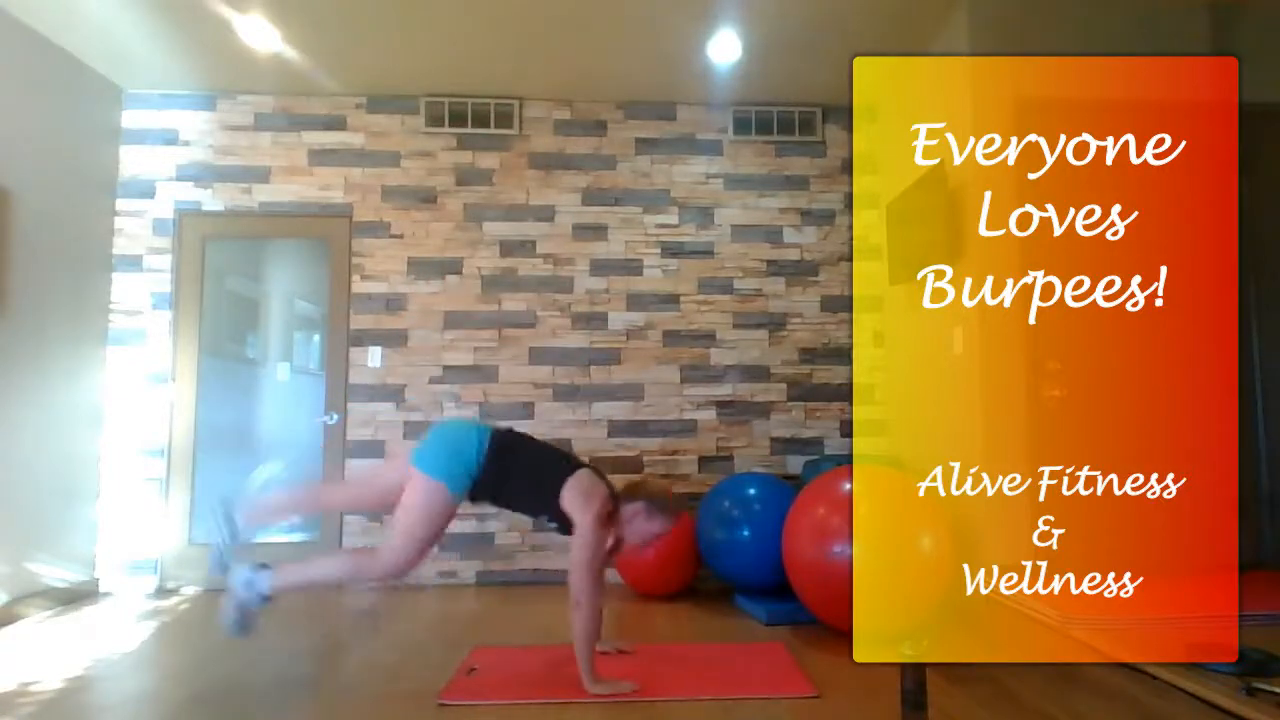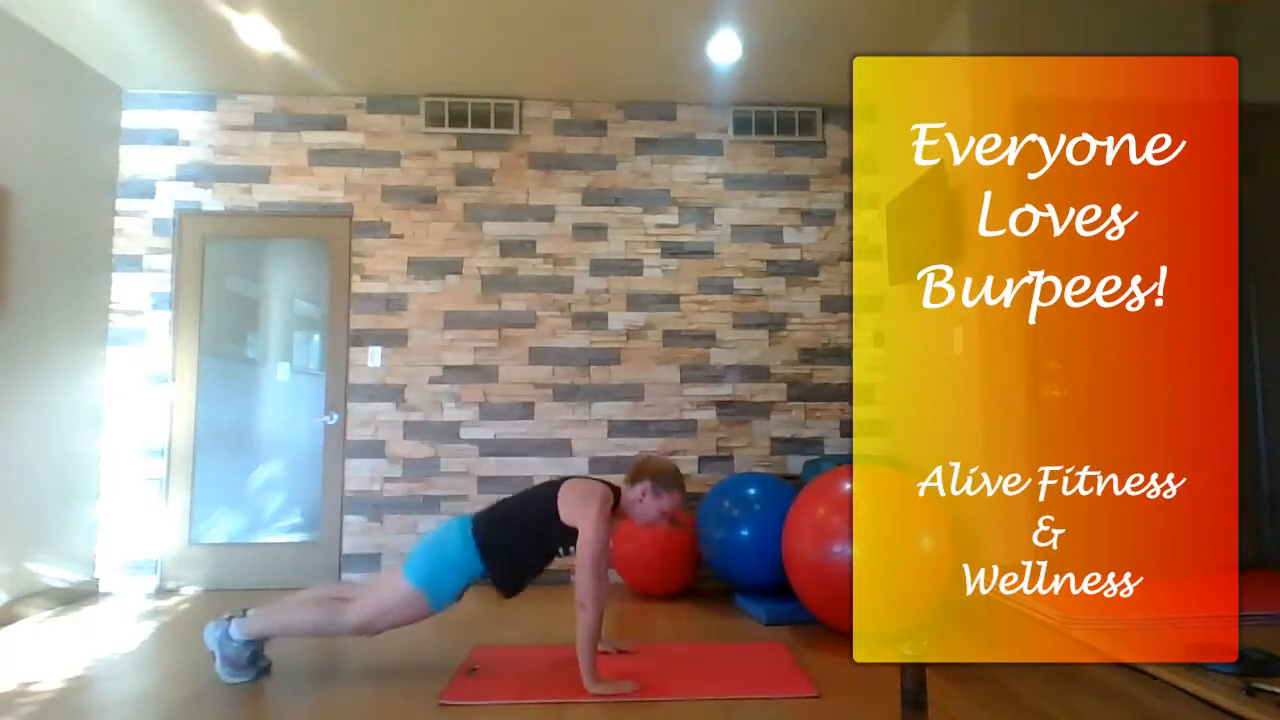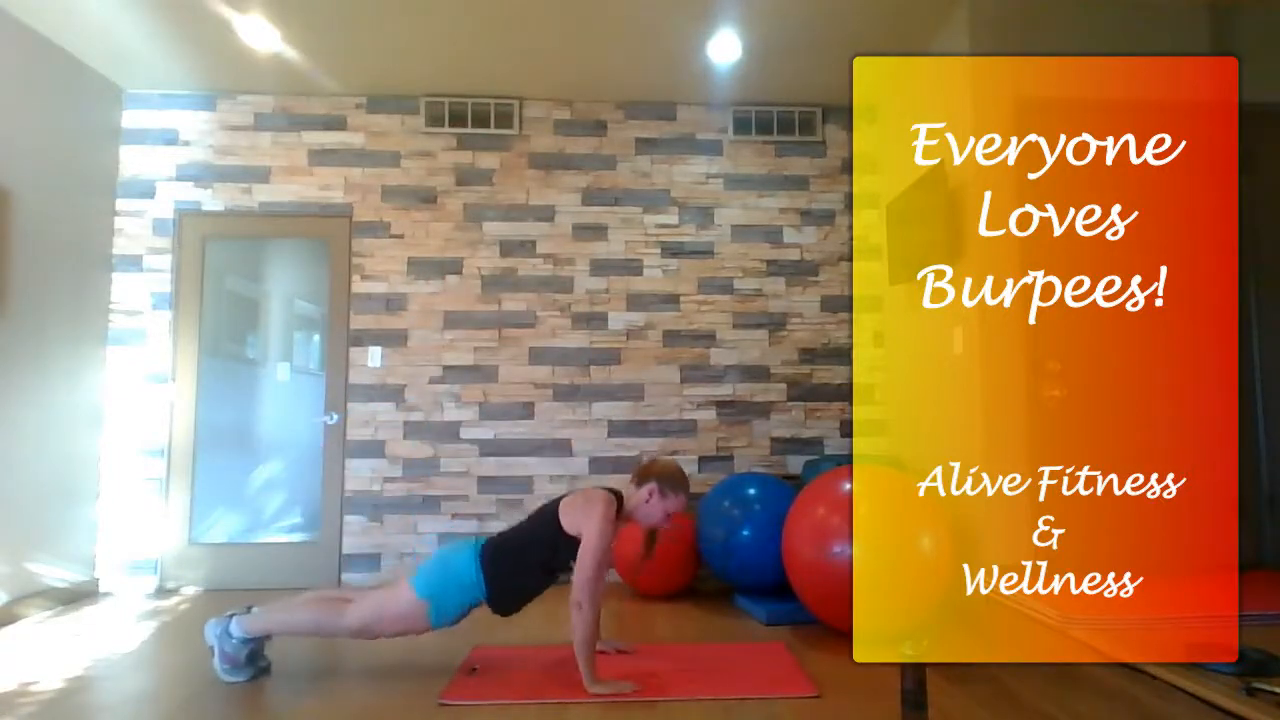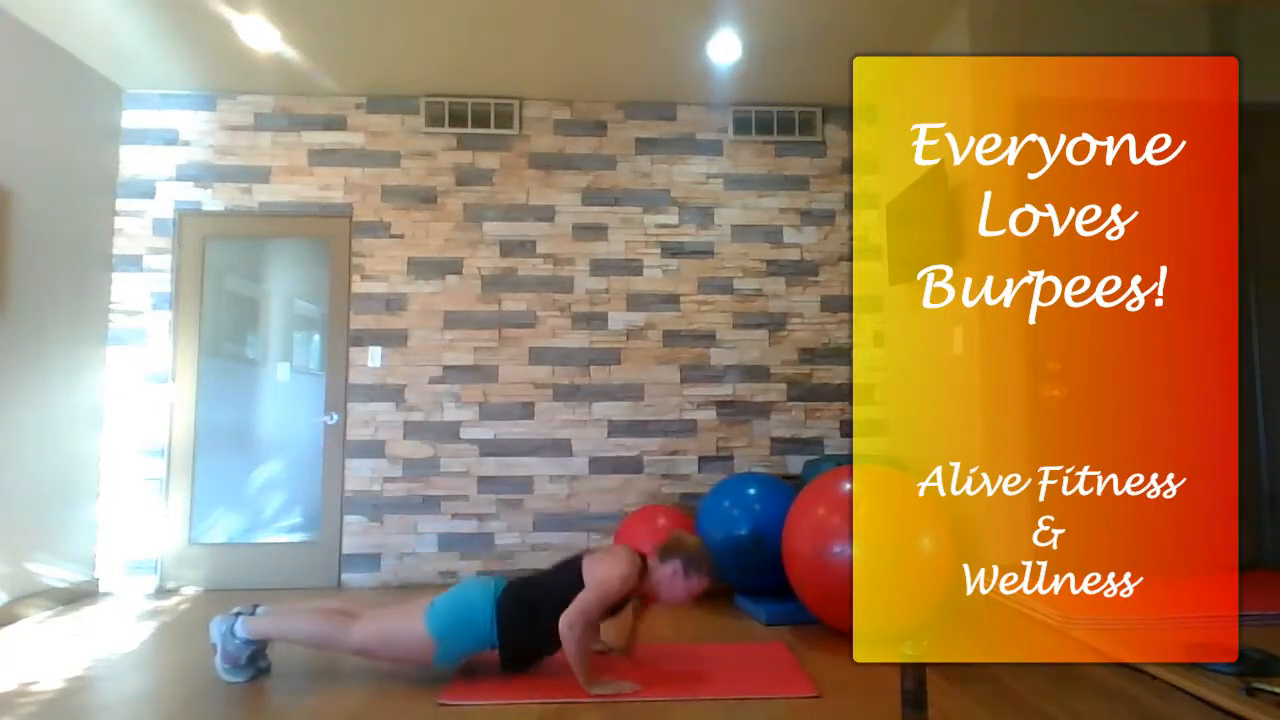
dt=0.3s
person 1, frame 1
left shoulder: (608, 507)
right shoulder: (593, 509)
left elbow: (590, 574)
right elbow: (582, 597)
left wrist: (596, 639)
right wrist: (591, 678)
left hip: (459, 444)
right hip: (461, 452)
left knee: (344, 496)
right knee: (392, 561)
left ankle: (239, 521)
right ankle: (259, 583)
person 1, frame 2
left shoulder: (601, 501)
right shoulder: (598, 506)
left elbow: (590, 581)
right elbow: (587, 596)
left wrist: (595, 641)
right wrist: (591, 679)
left hip: (464, 547)
right hip: (460, 554)
left knee: (360, 596)
right knee: (357, 619)
left ankle: (247, 622)
right ankle: (235, 632)
person 1, frame 3
left shoulder: (605, 508)
right shoulder: (602, 513)
left elbow: (587, 586)
right elbow: (583, 599)
left wrist: (593, 641)
right wrist: (591, 679)
left hip: (471, 566)
right hip: (467, 575)
left knee: (359, 603)
right knee: (353, 621)
left ankle: (248, 620)
right ankle: (238, 629)
person 1, frame 4
left shoulder: (627, 563)
right shoulder: (626, 573)
right elbow: (569, 622)
left wrist: (598, 639)
right wrist: (591, 682)
left hip: (490, 601)
right hip: (482, 618)
left knee: (364, 620)
right knee: (356, 636)
left ankle: (253, 617)
right ankle: (241, 628)
